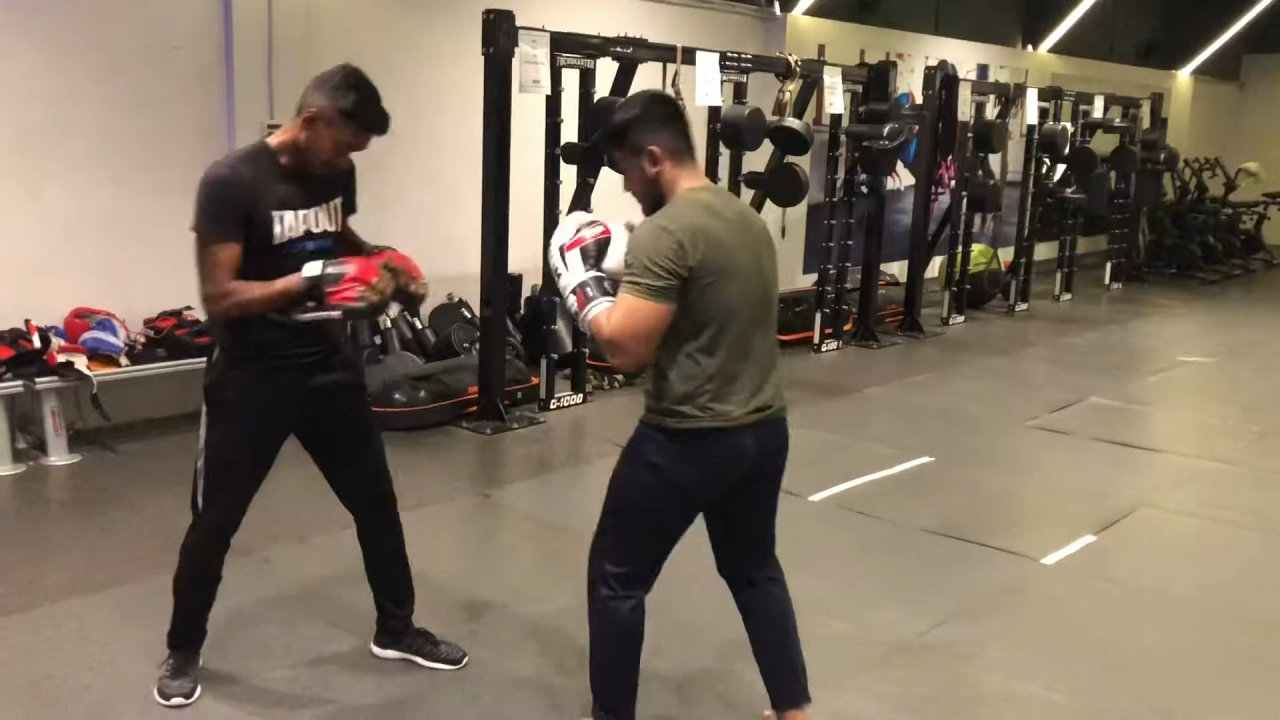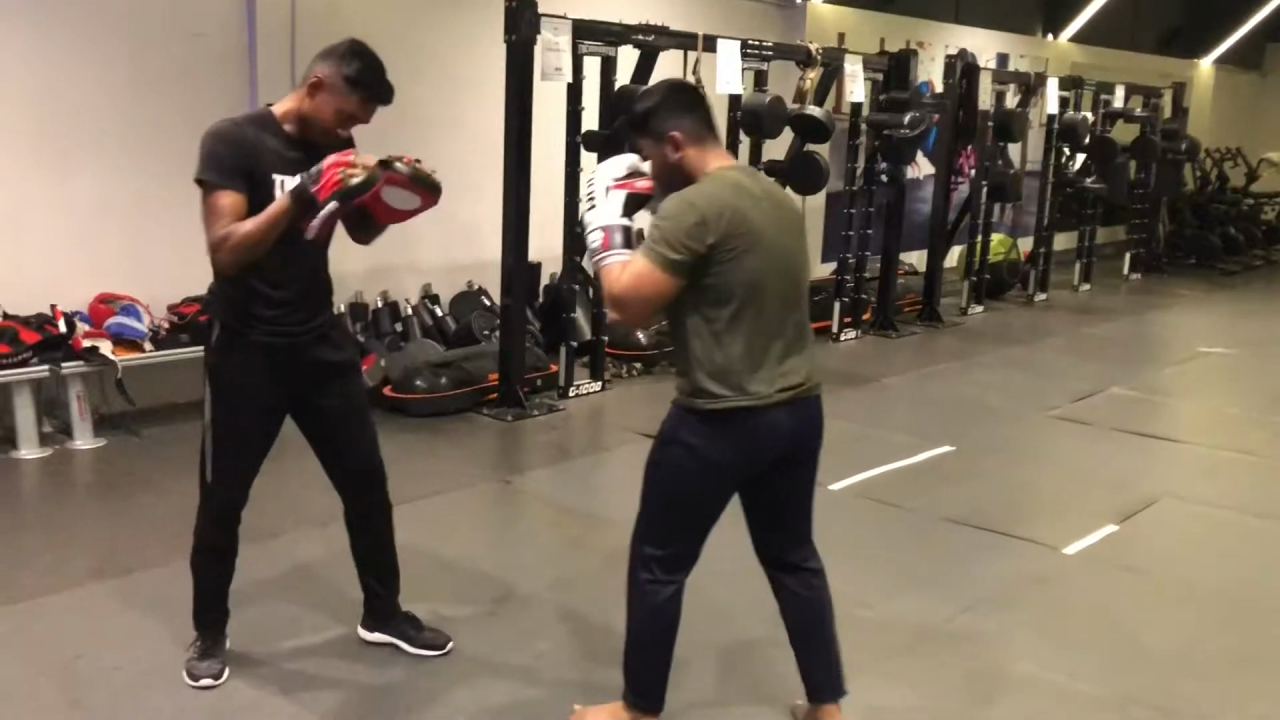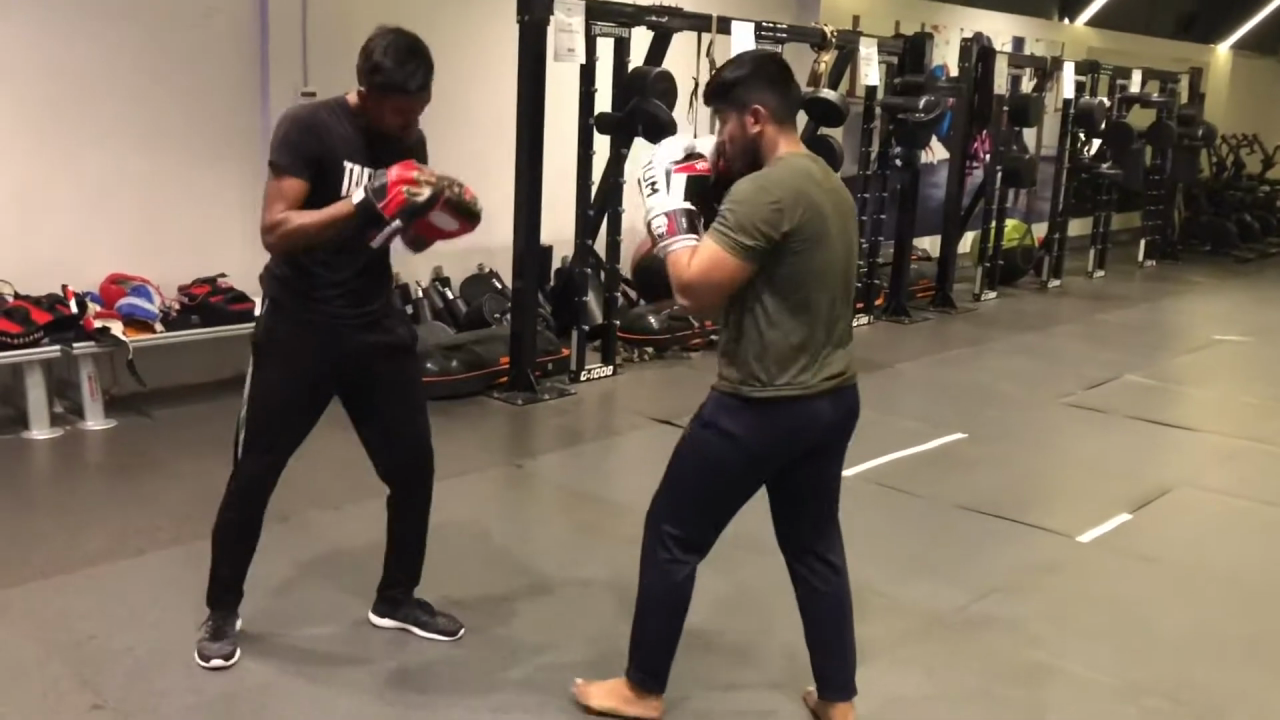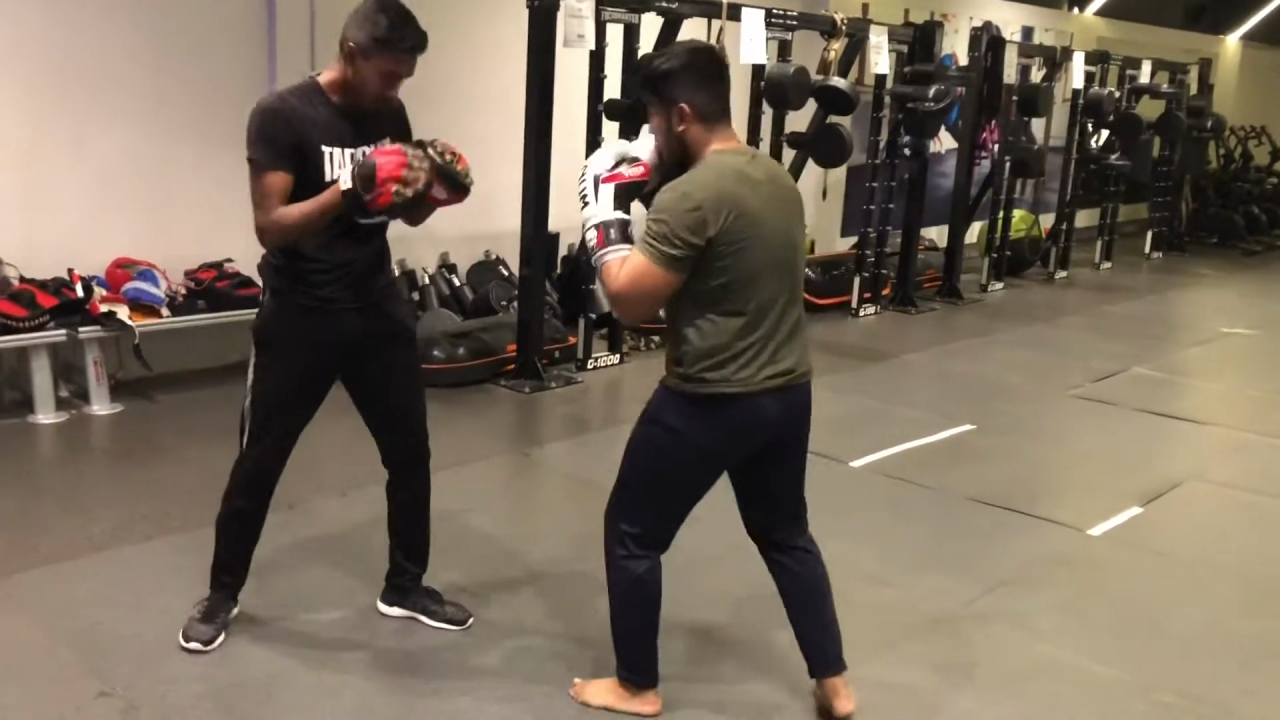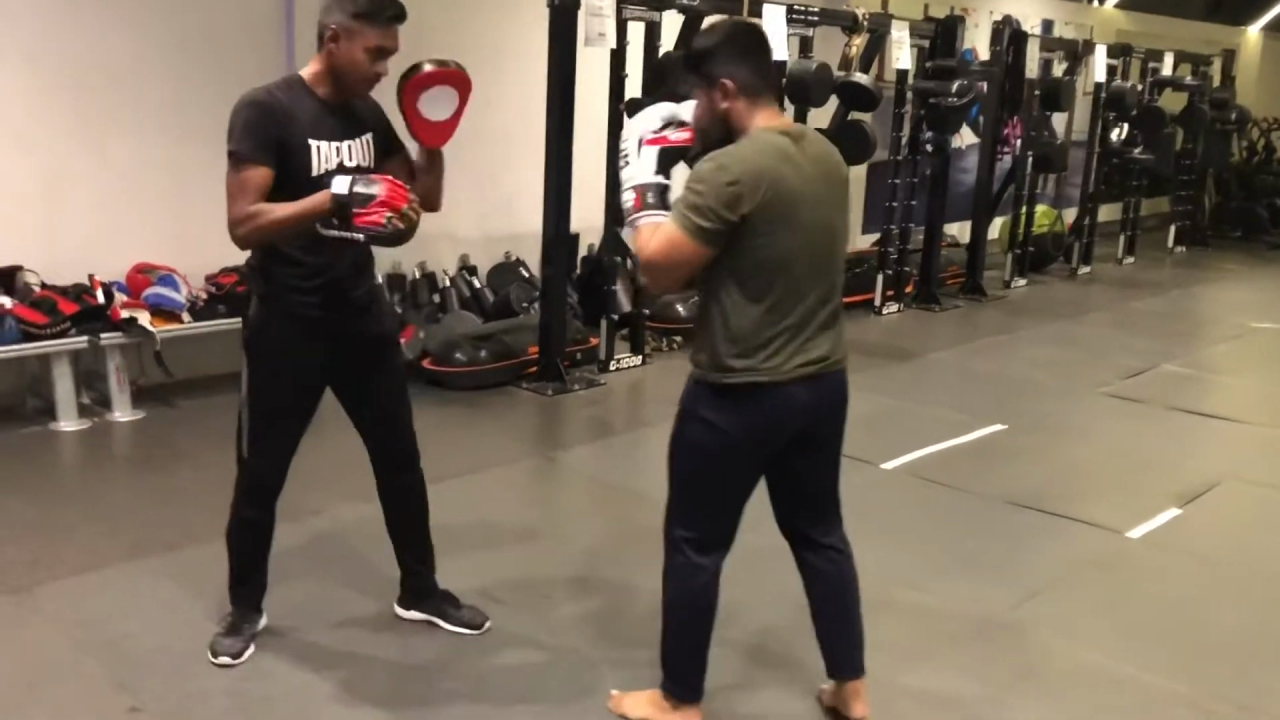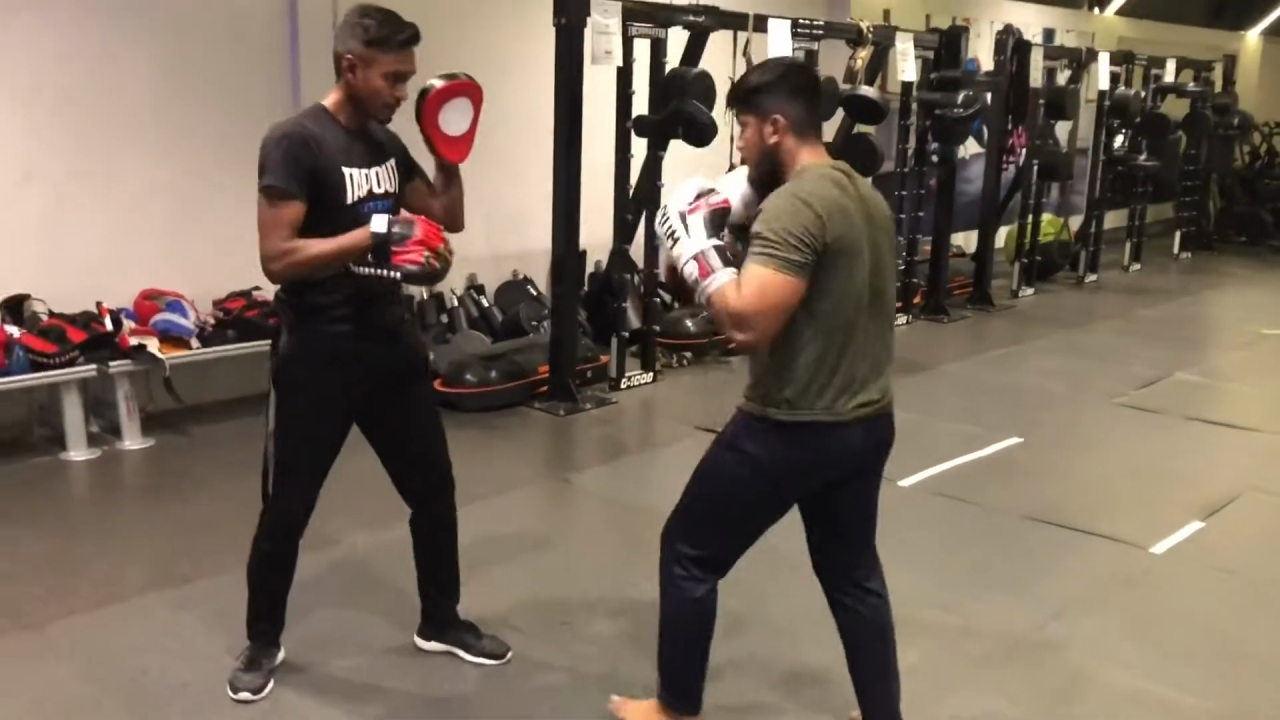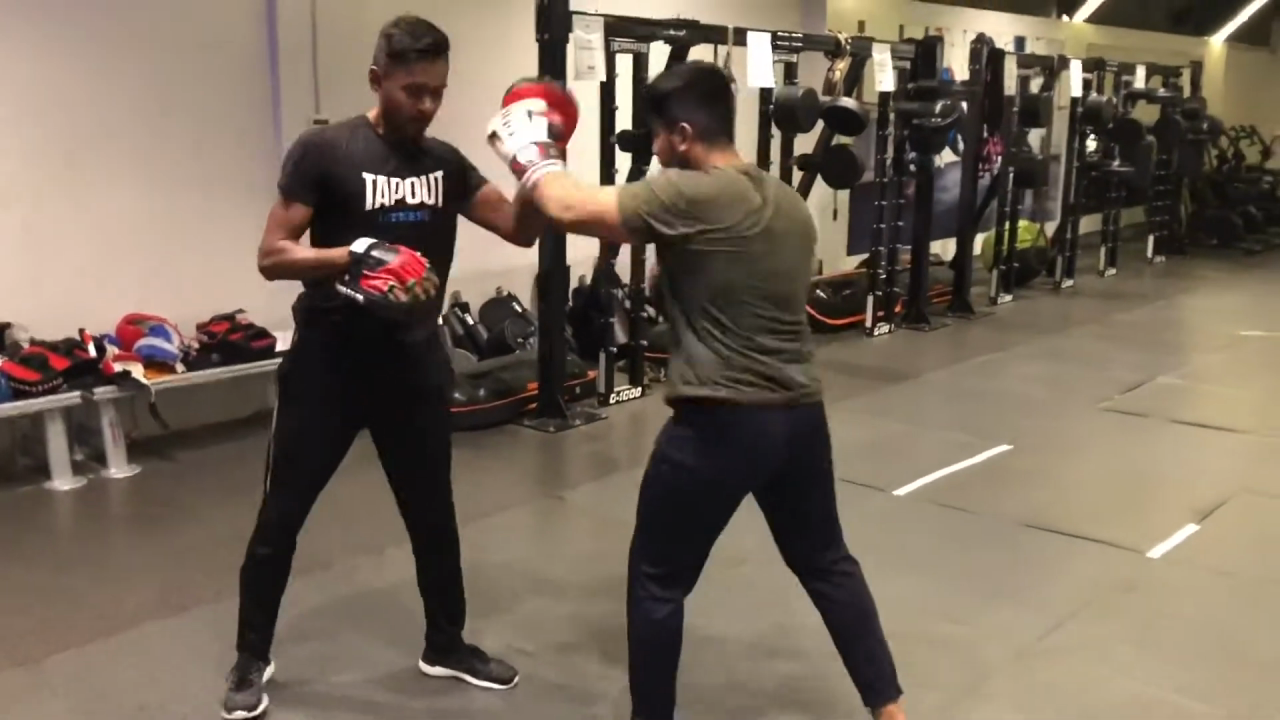
dt=0.3s
person 1, frame 1
left shoulder: (337, 173)
right shoulder: (231, 180)
right elbow: (220, 299)
left wrist: (383, 270)
right wrist: (312, 278)
left hip: (326, 367)
right hip: (247, 373)
left knee: (376, 501)
right knee: (214, 520)
left ankle: (396, 629)
right ankle: (183, 651)
person 1, frame 2
left shoulder: (338, 148)
right shoulder: (233, 141)
left elbow: (362, 229)
right elbow: (225, 251)
right wrist: (310, 193)
left hip: (320, 341)
right hip: (248, 348)
left knee: (366, 482)
right knee: (223, 496)
left ankle: (382, 613)
right ankle: (210, 633)
person 1, frame 3
left shoulder: (409, 141)
right shoulder: (308, 127)
left elbow: (413, 237)
right elbow: (276, 231)
left wrist: (444, 215)
right wrist: (368, 202)
left hip: (377, 325)
right hip: (299, 327)
left knee: (412, 466)
right knee: (254, 473)
left ankle: (396, 599)
right ankle: (222, 612)
person 1, frame 4
left shoulder: (389, 115)
right shoulder: (281, 116)
left elbow: (411, 205)
right elbow: (269, 228)
left wrist: (436, 182)
right wrist: (354, 187)
left hip: (377, 309)
right hip: (300, 316)
left knee: (409, 454)
right knee: (259, 463)
left ankle: (405, 586)
right ankle: (222, 595)
person 1, frame 5
left shoulder: (368, 113)
right shoulder: (265, 110)
left elbow: (422, 198)
right elbow: (244, 224)
right wrist: (338, 193)
left hip: (362, 314)
right hip: (287, 322)
left knee: (399, 459)
right knee: (261, 473)
left ankle: (420, 590)
right ankle: (244, 609)
person 1, frame 6
left shoulder: (385, 142)
right shoulder: (296, 142)
left elbow: (448, 218)
right elbow: (277, 259)
right wrist: (376, 233)
left hip: (392, 344)
right hip: (318, 354)
left knee: (432, 487)
right knee: (287, 507)
left ankle: (440, 620)
right ankle: (262, 643)
person 1, frame 7
left shoulder: (443, 159)
right shoulder: (324, 150)
left elbow: (521, 231)
right elbow: (272, 256)
right wrist: (358, 255)
left hip: (414, 363)
right hip: (327, 363)
left knee: (432, 514)
right knee: (281, 515)
left ankle: (445, 645)
right ankle: (252, 659)
person 2, frame 1
left shoulder: (665, 230)
right shoulder: (745, 217)
left elbow: (626, 346)
left wrist: (580, 279)
right wrist: (625, 264)
left hip: (684, 440)
right hip: (762, 430)
left knee: (616, 577)
right knee: (754, 571)
person 2, frame 2
left shoulder: (697, 207)
right shoulder: (776, 197)
left elbow: (628, 305)
left wrist: (605, 221)
right wrist: (651, 214)
left hip: (721, 422)
right hip: (796, 410)
left knee: (656, 560)
right knee: (792, 556)
person 2, frame 3
left shoulder: (766, 192)
right shoulder: (830, 186)
left elbow: (696, 288)
left wrist: (666, 203)
right wrist: (719, 174)
left hip: (760, 408)
right hip: (831, 401)
left knee: (672, 538)
right knee: (816, 549)
person 2, frame 4
left shoulder: (690, 197)
right shoulder: (777, 178)
left elbow: (630, 301)
left wrist: (602, 211)
right wrist: (655, 171)
left hip: (707, 404)
right hip: (787, 394)
left knee: (633, 535)
right knee: (787, 537)
person 2, frame 5
left shoulder: (729, 170)
right shoulder: (826, 157)
left elbow: (659, 270)
left wrist: (641, 175)
right wrist: (701, 139)
left hip: (739, 394)
right hip: (822, 383)
left knee: (694, 543)
right knee: (818, 534)
person 2, frame 6
left shoulder: (795, 205)
right shoulder: (866, 197)
left elbow: (749, 322)
left wrist: (692, 246)
right wrist: (747, 203)
left hip: (792, 430)
right hip: (867, 424)
left knee: (689, 557)
right knee: (853, 575)
person 2, frame 7
left shoulder: (688, 196)
right shoulder: (789, 202)
left elbow: (570, 208)
left wrist: (525, 148)
left hip: (717, 430)
right hip: (799, 417)
left knee: (657, 581)
right knee: (827, 563)
